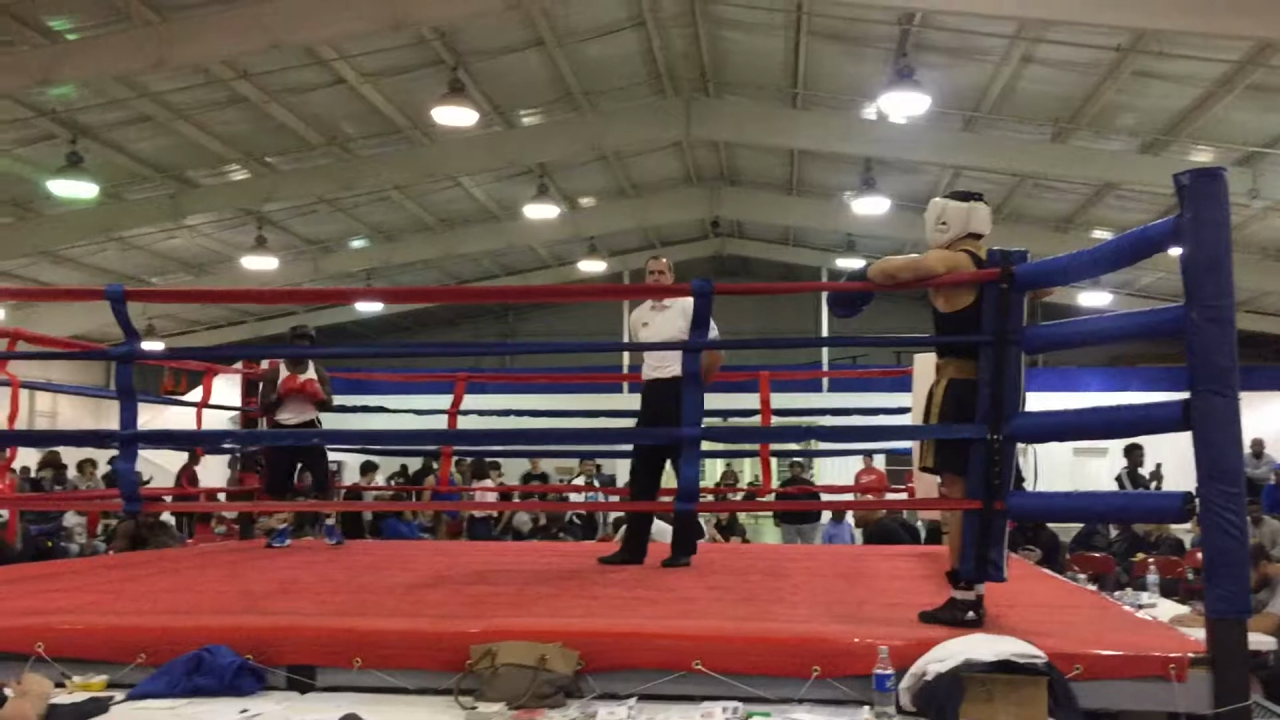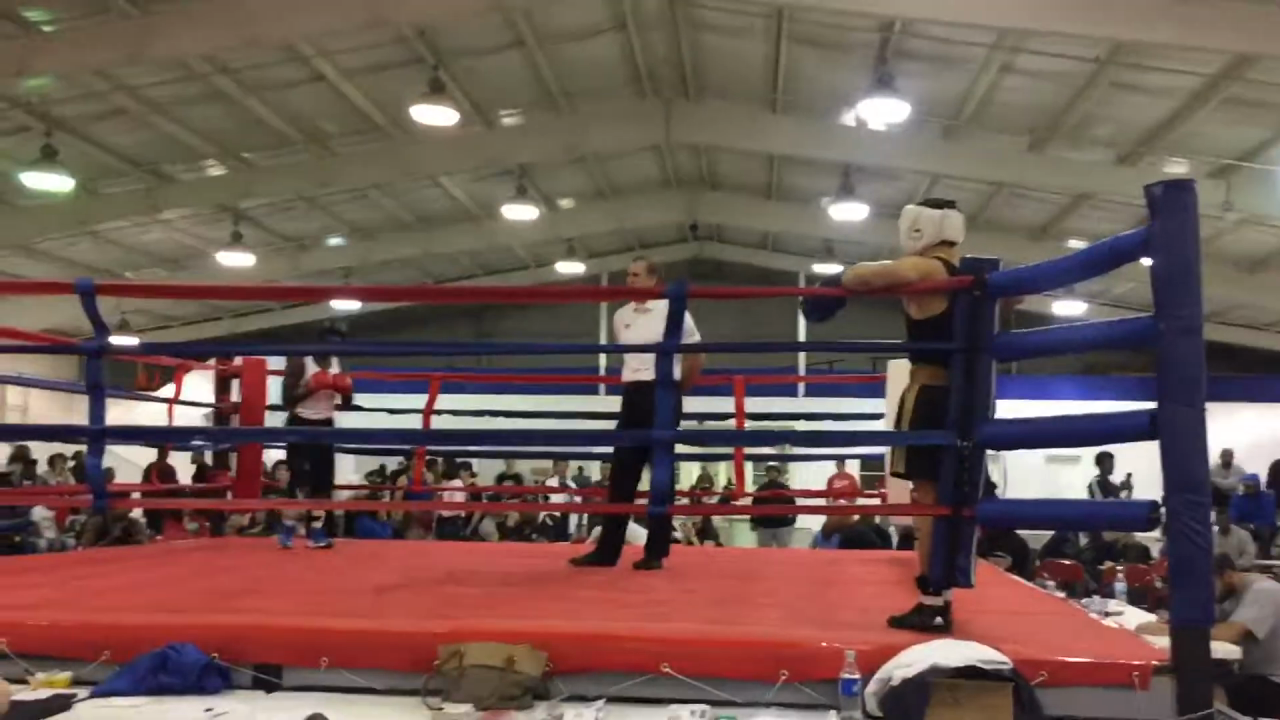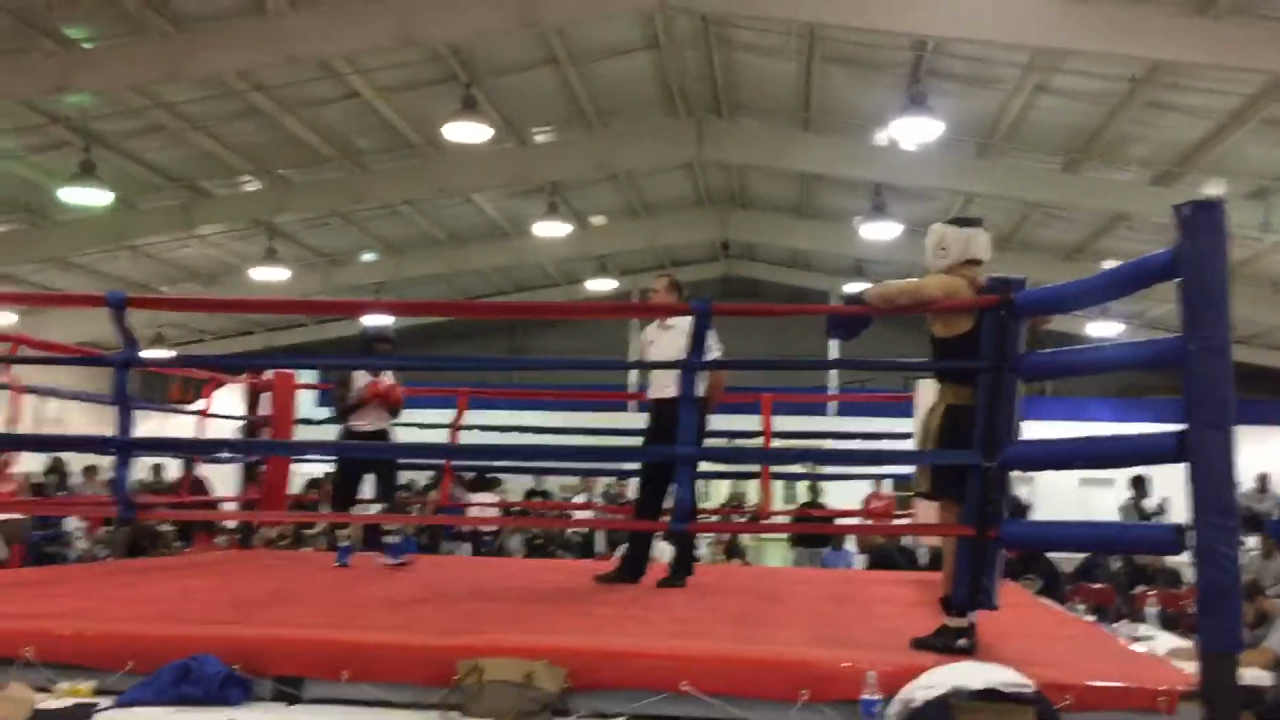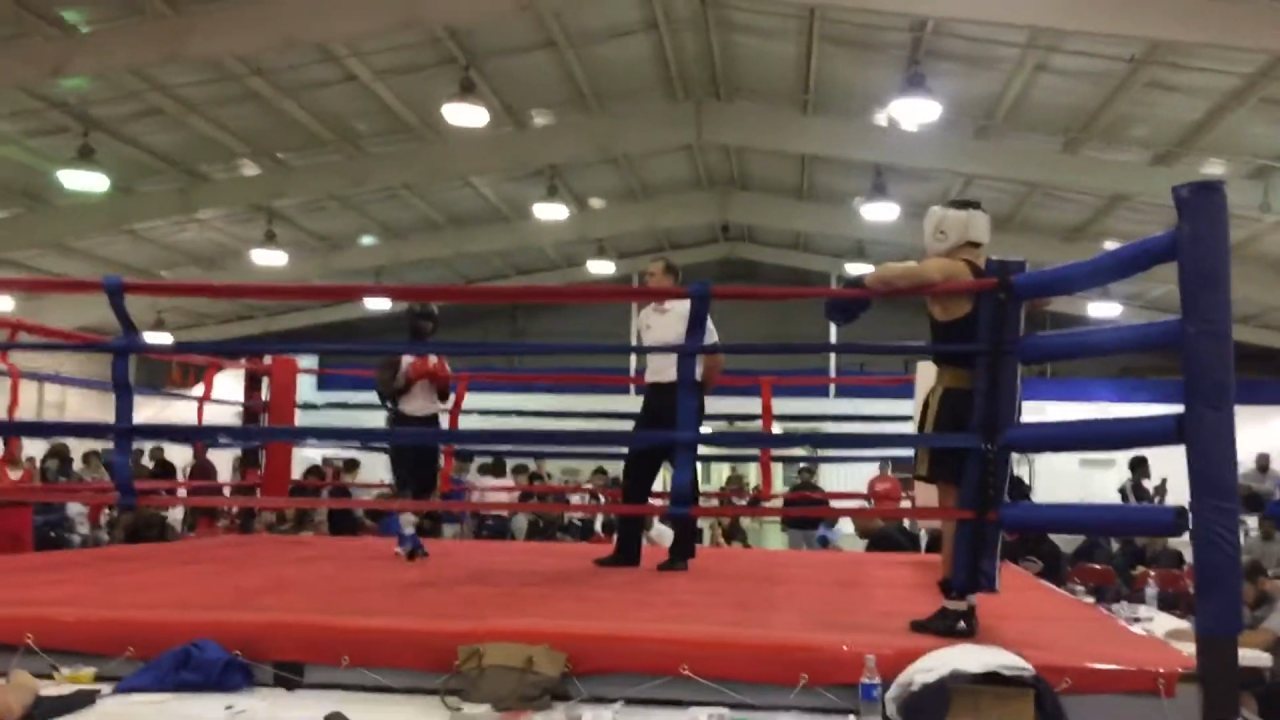
dt=0.7s
person 1, frame 1
left shoulder: (948, 263)
left elbow: (882, 271)
right elbow: (1042, 284)
left wrist: (858, 280)
left hip: (957, 388)
left knee: (956, 488)
left ankle: (964, 598)
right ankle: (973, 591)
person 1, frame 2
left shoulder: (921, 270)
left elbow: (858, 277)
left wrist: (833, 286)
left hip: (929, 395)
left knee: (927, 495)
right knee: (945, 495)
left ankle: (931, 603)
right ankle: (940, 598)
person 1, frame 3
left shoulder: (947, 289)
left elbow: (888, 295)
left wrist: (856, 303)
left hip: (955, 414)
left knee: (953, 514)
left ankle: (955, 624)
right ankle: (963, 619)
person 1, frame 4
left shoulder: (945, 273)
left elbow: (884, 278)
left wrist: (857, 289)
left hip: (953, 398)
left knee: (951, 500)
left ankle: (953, 609)
right ankle: (962, 603)
person 2, frame 1
left shoulder: (689, 307)
right shoulder: (637, 315)
left elbow: (714, 352)
right wrist: (652, 380)
left hip: (681, 393)
right hip: (652, 394)
right knee: (643, 470)
left ankle: (683, 549)
right ankle: (633, 548)
person 2, frame 2
left shoulder: (672, 311)
right shoulder: (621, 316)
left elbow: (695, 357)
left wrist: (674, 389)
right wrist: (632, 383)
left hip: (661, 396)
right hip: (632, 396)
right knee: (622, 472)
left ankle: (656, 552)
right ankle: (607, 549)
person 2, frame 3
left shoulder: (694, 326)
right shoulder: (648, 333)
left elbow: (718, 373)
left wrist: (700, 407)
right wrist: (656, 401)
left hip: (685, 412)
right hip: (659, 412)
right knee: (649, 487)
left ankle: (680, 569)
right ankle: (632, 566)
person 2, frame 4
left shoulder: (690, 310)
right shoulder: (644, 317)
left elbow: (714, 357)
left wrist: (696, 391)
right wrist: (655, 385)
left hip: (682, 397)
right hip: (654, 397)
right knee: (636, 471)
left ankle: (681, 553)
right ankle: (627, 549)
person 3, frame 1
left shoulder: (318, 372)
right shoulder: (275, 372)
left elbow: (328, 405)
right elbow: (264, 408)
left wrist: (319, 396)
right wrist: (280, 394)
left hip: (309, 428)
right hip: (282, 430)
left knee: (322, 480)
right knee: (278, 485)
left ankle: (331, 528)
right ankle: (282, 532)
person 3, frame 2
left shoulder: (339, 366)
right shoulder: (299, 363)
left elbow: (346, 402)
right elbow: (286, 399)
left wrist: (346, 391)
right wrist: (308, 388)
left hip: (325, 426)
right hip: (300, 424)
left knee: (322, 483)
right knee: (298, 480)
left ankle: (316, 531)
right ankle: (288, 528)
person 3, frame 3
left shoulder: (390, 375)
right shoulder: (349, 375)
left elbow: (394, 413)
right elbow: (338, 411)
left wrist: (395, 402)
right wrist: (362, 398)
left hip: (380, 438)
right hip: (354, 438)
left knee: (389, 492)
right knee: (342, 498)
left ankle: (393, 548)
right ankle: (343, 550)
person 3, frame 4
left shoulder: (437, 357)
right shoulder: (395, 355)
left elbow: (444, 398)
right elbow: (383, 394)
left wrist: (443, 382)
right wrist: (410, 377)
left hip: (429, 423)
right hip: (403, 422)
left knee: (424, 485)
right knee: (406, 481)
